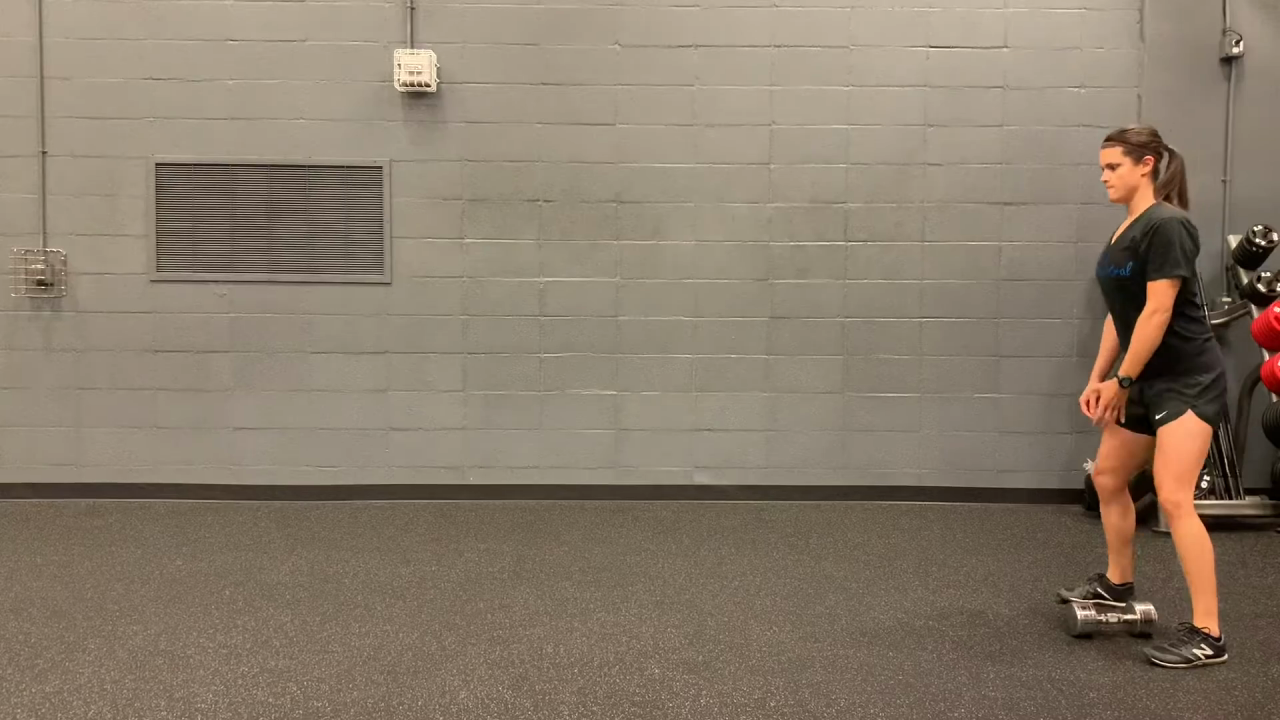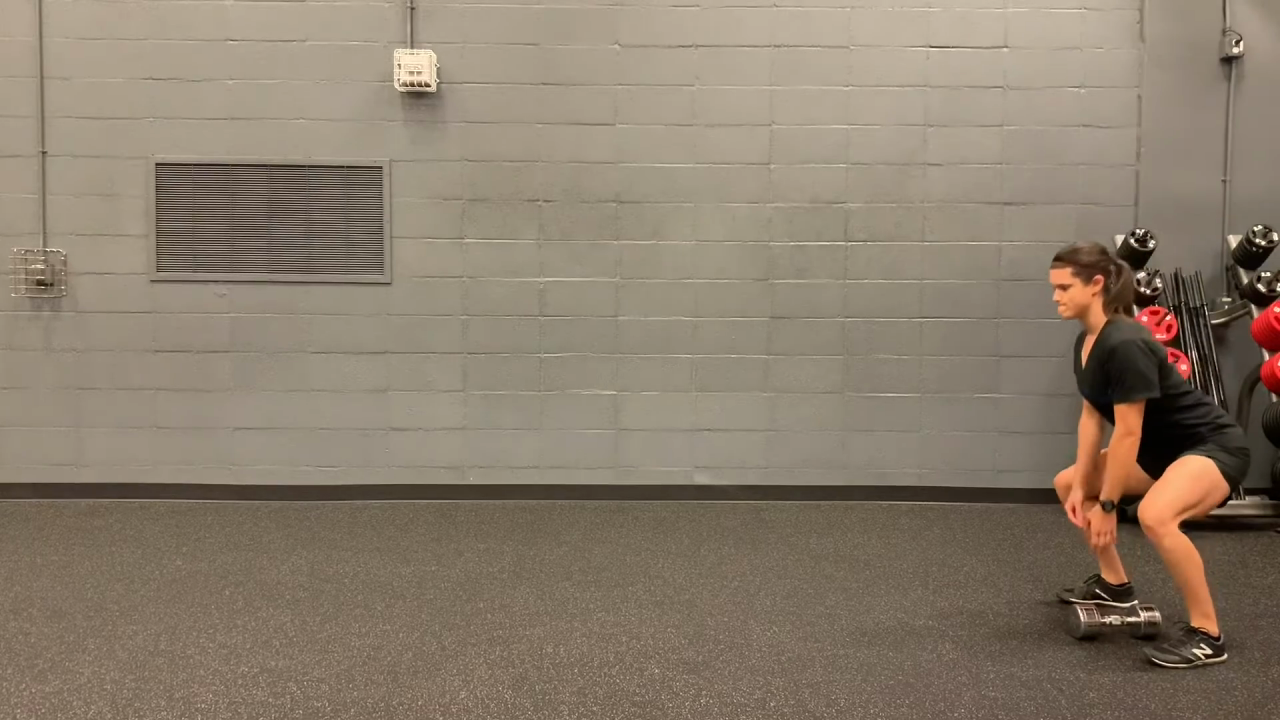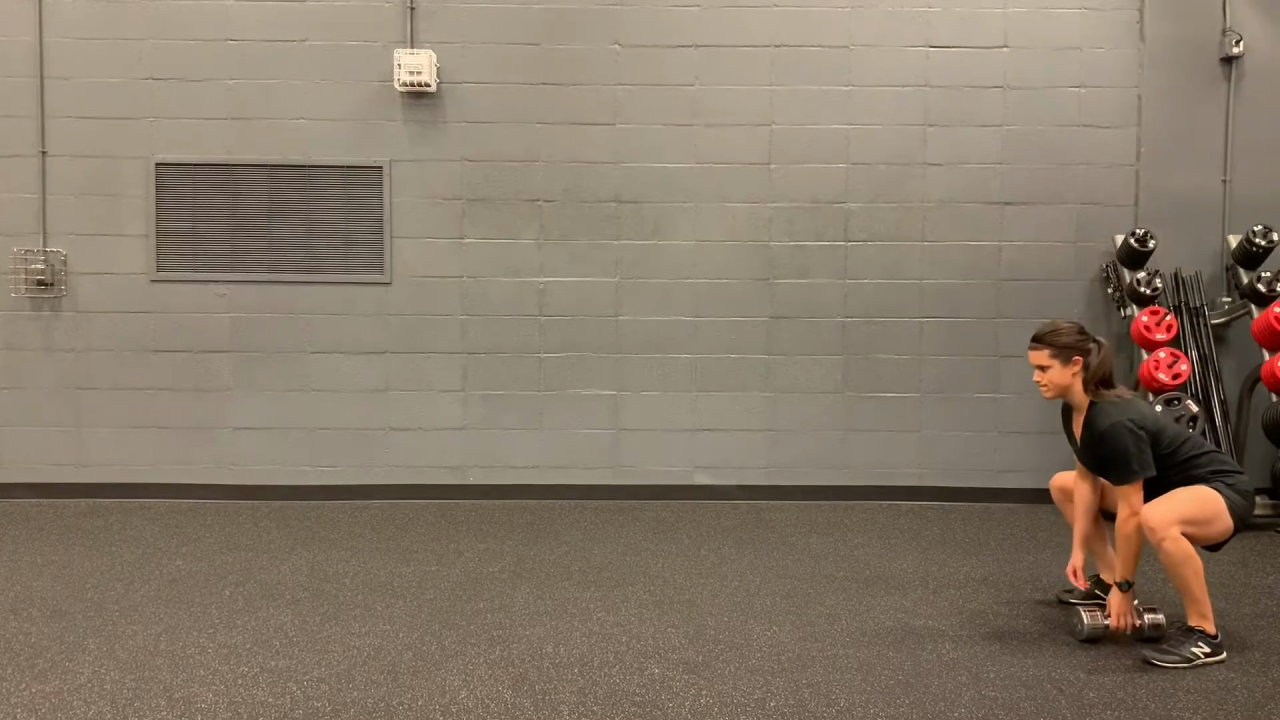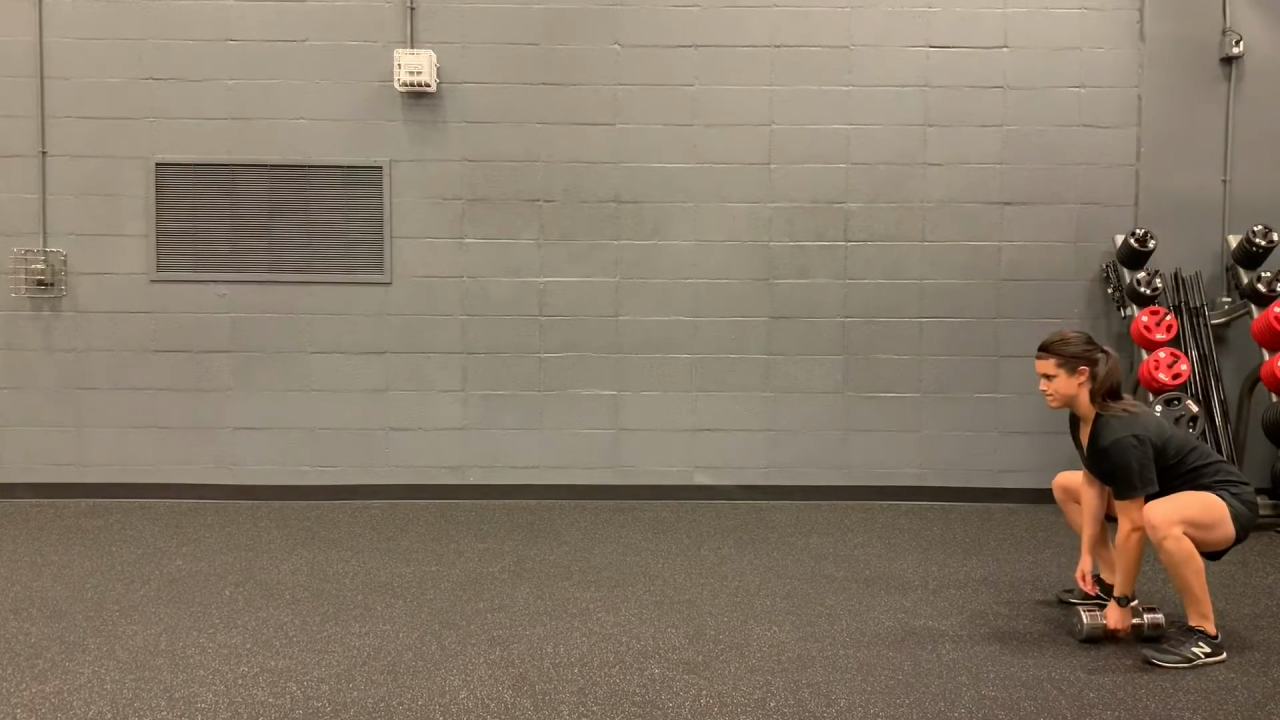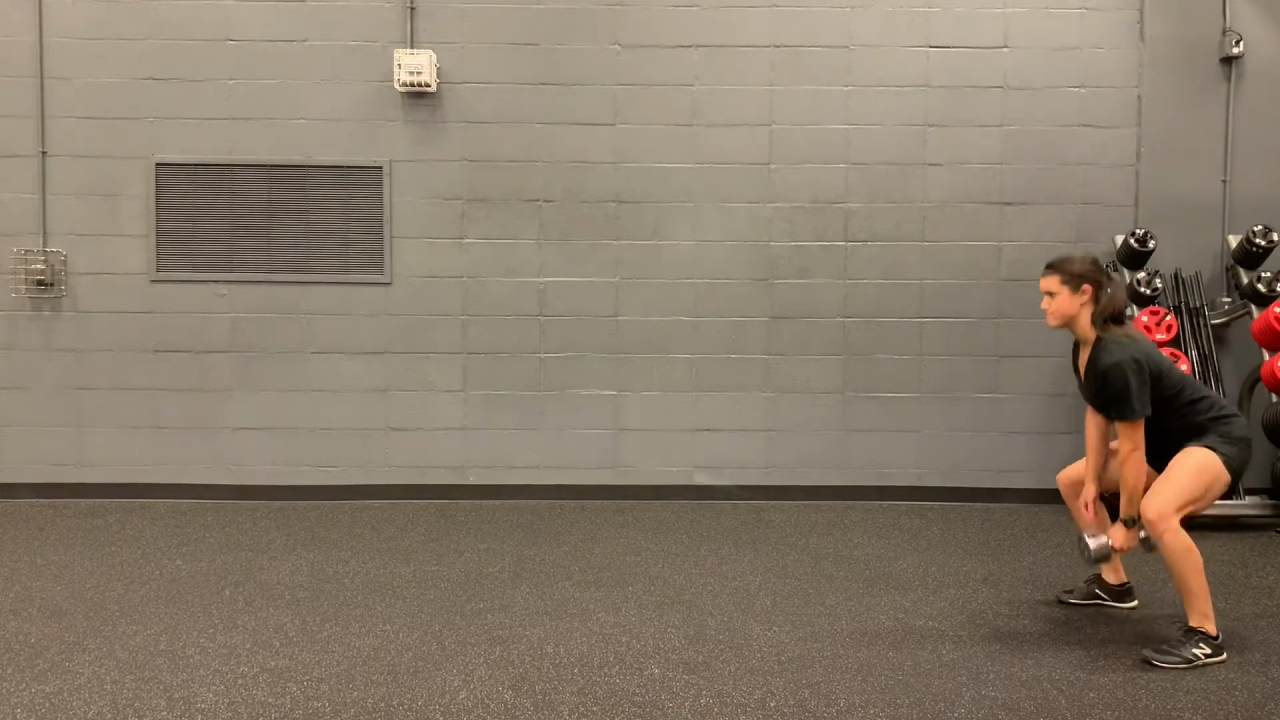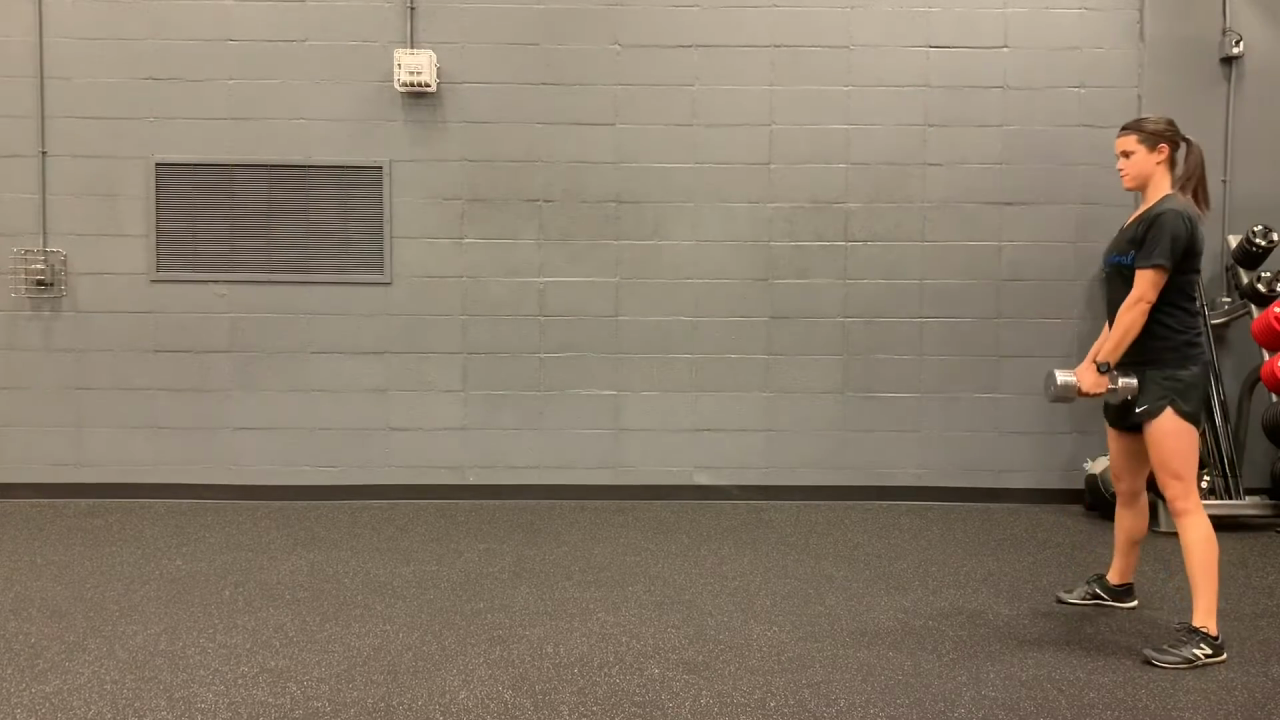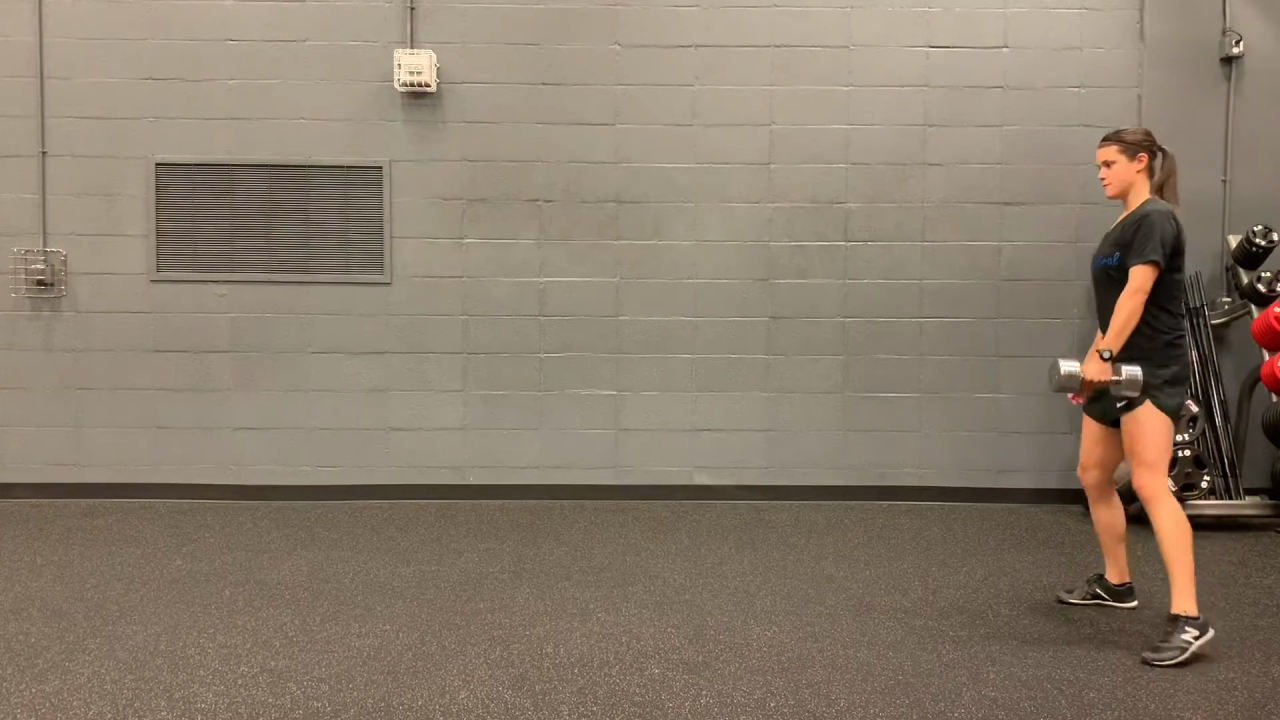
dt=0.7s
person 1, frame 1
left shoulder: (1166, 226)
right shoulder: (1122, 232)
left elbow: (1158, 313)
left wrist: (1120, 382)
right wrist: (1096, 378)
left hip: (1189, 382)
right hip: (1147, 383)
left knee: (1173, 499)
right knee: (1108, 481)
left ankle: (1208, 635)
right ankle: (1116, 585)
person 1, frame 2
left shoulder: (1126, 345)
right shoulder: (1085, 342)
left elbow: (1129, 434)
right elbow: (1092, 416)
left wrist: (1106, 507)
right wrist: (1080, 486)
left hip: (1213, 446)
right hip: (1163, 448)
left knee: (1155, 515)
right knee: (1067, 485)
left ankle: (1206, 634)
right ankle: (1114, 583)
person 1, frame 3
left shoulder: (1116, 423)
right shoulder: (1073, 410)
left elbow: (1131, 513)
right elbow: (1087, 479)
left wrist: (1124, 590)
right wrist: (1078, 548)
left hip: (1221, 491)
right hip: (1167, 487)
left knee: (1156, 519)
right knee: (1062, 486)
left ankle: (1204, 634)
right ankle: (1105, 581)
person 1, frame 4
left shoulder: (1121, 436)
right shoulder: (1082, 417)
left elbow: (1132, 527)
right elbow: (1093, 484)
left wrist: (1121, 603)
right wrist: (1087, 554)
left hip: (1227, 502)
right hip: (1170, 492)
left knee: (1159, 519)
right knee: (1065, 485)
left ankle: (1204, 633)
right ankle: (1108, 582)
person 1, frame 5
left shoulder: (1118, 357)
right shoulder: (1083, 347)
left elbow: (1132, 449)
right elbow: (1097, 415)
left wrist: (1126, 523)
right wrist: (1093, 483)
left hip: (1216, 437)
right hip: (1164, 438)
left knee: (1157, 512)
right knee: (1072, 484)
left ankle: (1205, 635)
right ankle: (1114, 583)
person 1, frame 6
left shoulder: (1171, 216)
right shoulder: (1144, 216)
left elbow: (1142, 301)
left wrist: (1101, 365)
right wrist: (1091, 360)
left hip: (1170, 374)
right hip: (1135, 372)
left knee: (1181, 499)
right knee: (1126, 488)
left ankle: (1205, 633)
right ankle: (1117, 583)
person 1, frame 7
left shoulder: (1155, 218)
right shoulder: (1122, 224)
left elbow: (1136, 295)
left wrist: (1104, 356)
right wrist: (1089, 364)
left hip: (1153, 370)
right hip: (1119, 370)
left knee: (1152, 489)
right knee: (1093, 477)
left ankle: (1188, 619)
right ankle: (1115, 581)
